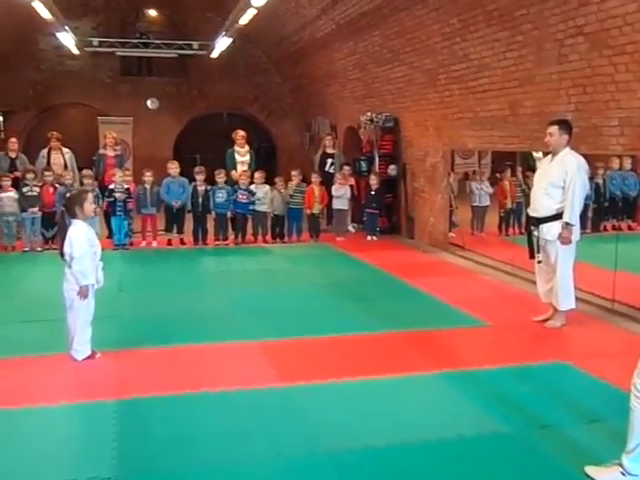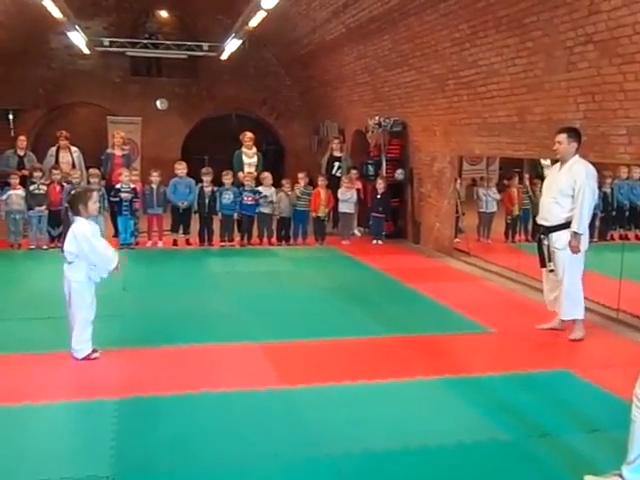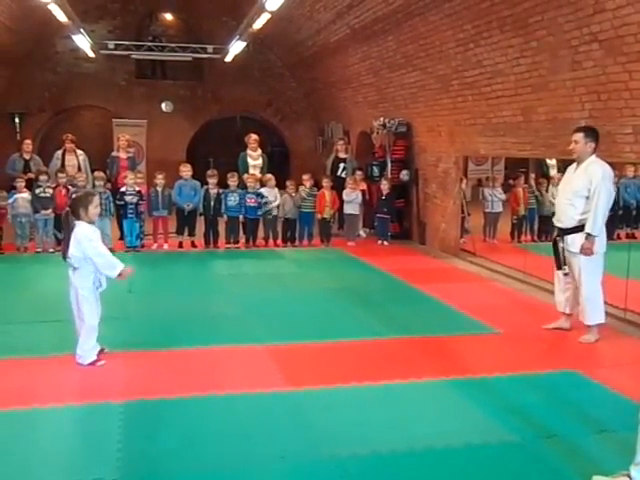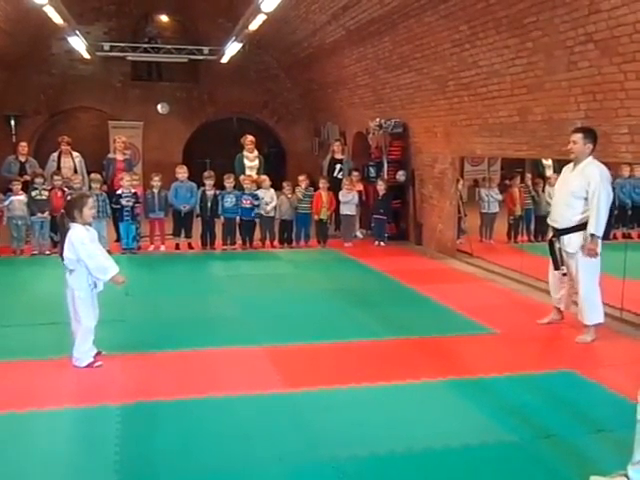
dt=0.4s
person 1, frame 1
left shoulder: (573, 162)
right shoulder: (546, 161)
left elbow: (575, 197)
left wrist: (568, 227)
right wrist: (533, 221)
left hip: (558, 226)
right hip: (541, 225)
left knee: (560, 270)
right knee: (544, 269)
left ankle: (561, 314)
right ankle: (552, 309)
person 1, frame 2
left shoulder: (582, 170)
right shoulder: (555, 169)
left elbow: (584, 205)
left wrist: (576, 235)
right wrist: (542, 229)
left hip: (567, 235)
right hip: (550, 233)
left knee: (568, 280)
right knee: (551, 278)
left ankle: (578, 325)
right ankle: (559, 319)
person 1, frame 3
left shoulder: (599, 171)
right shoulder: (573, 168)
left elbow: (599, 207)
left wrist: (590, 238)
right wrist: (559, 231)
left hip: (583, 237)
right hip: (566, 235)
left knee: (587, 283)
right knee: (564, 279)
left ankle: (593, 328)
right ankle: (565, 319)
person 1, frame 4
left shoulder: (596, 172)
right shoulder: (568, 169)
left elbow: (600, 207)
left wrist: (593, 239)
right wrist: (553, 229)
left hip: (580, 238)
right hip: (561, 235)
left knee: (585, 283)
right knee: (557, 277)
left ankle: (590, 328)
right ankle: (557, 312)
person 2, frame 1
left shoulder: (82, 228)
right shoulder: (78, 231)
right elbow: (79, 260)
right wrist: (84, 284)
left hip: (83, 280)
right hip: (80, 282)
left knee: (82, 316)
right knee: (81, 316)
left ankle: (81, 348)
right ankle: (81, 351)
person 2, frame 2
left shoulder: (87, 225)
right shoulder: (81, 228)
left elbow: (99, 247)
right elbow: (95, 251)
left wrist: (113, 258)
right wrist: (113, 262)
left hip: (83, 276)
right hip: (78, 277)
left knee: (85, 313)
right knee: (82, 314)
left ankle: (84, 346)
right ankle: (81, 350)
person 2, frame 3
left shoulder: (88, 229)
right shoulder: (83, 232)
left elbow: (101, 253)
right elbow: (99, 256)
left wrist: (118, 268)
right wrist: (119, 270)
left hip: (89, 280)
right hip: (84, 282)
left knee: (91, 317)
right knee: (88, 319)
left ankle: (91, 348)
right ankle: (85, 355)
person 2, frame 4
left shoulder: (87, 231)
right shoulder: (77, 234)
left elbow: (100, 253)
right elbow: (92, 259)
left wrist: (114, 271)
right wrist: (111, 275)
left hip: (87, 282)
right hip: (80, 284)
left knee: (90, 318)
right knee: (84, 321)
left ankle: (88, 350)
right ankle: (82, 357)
